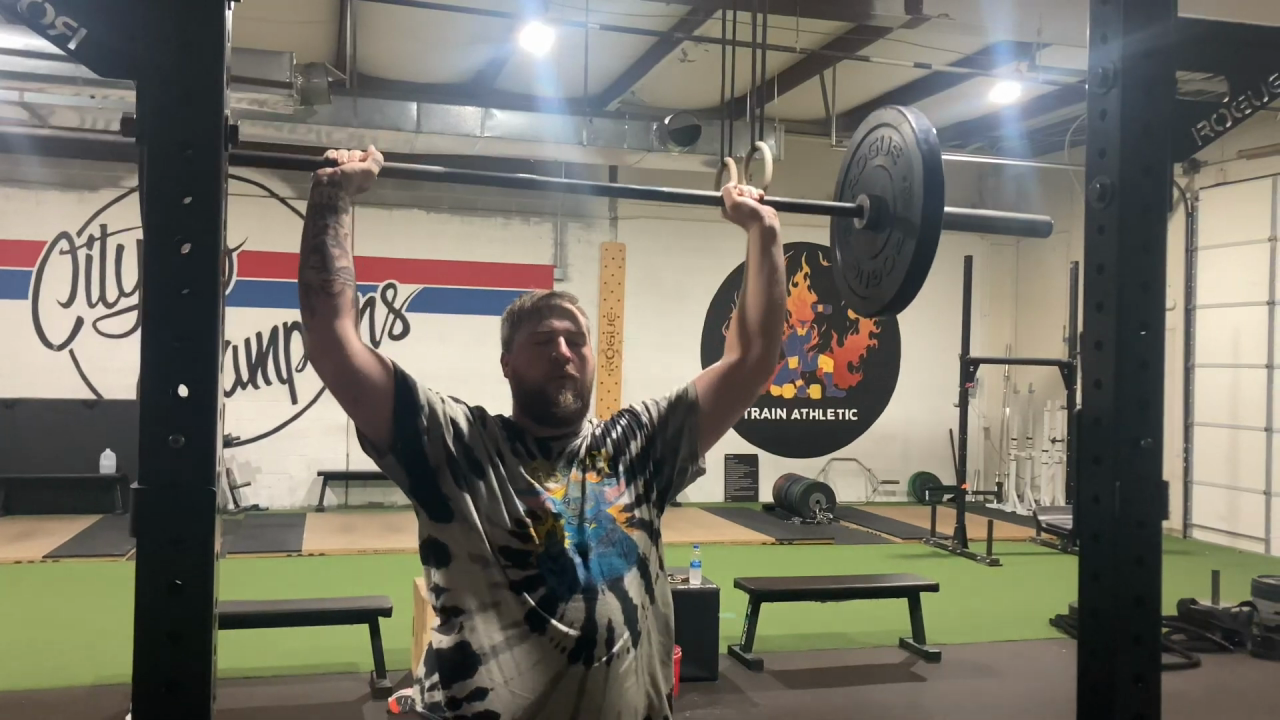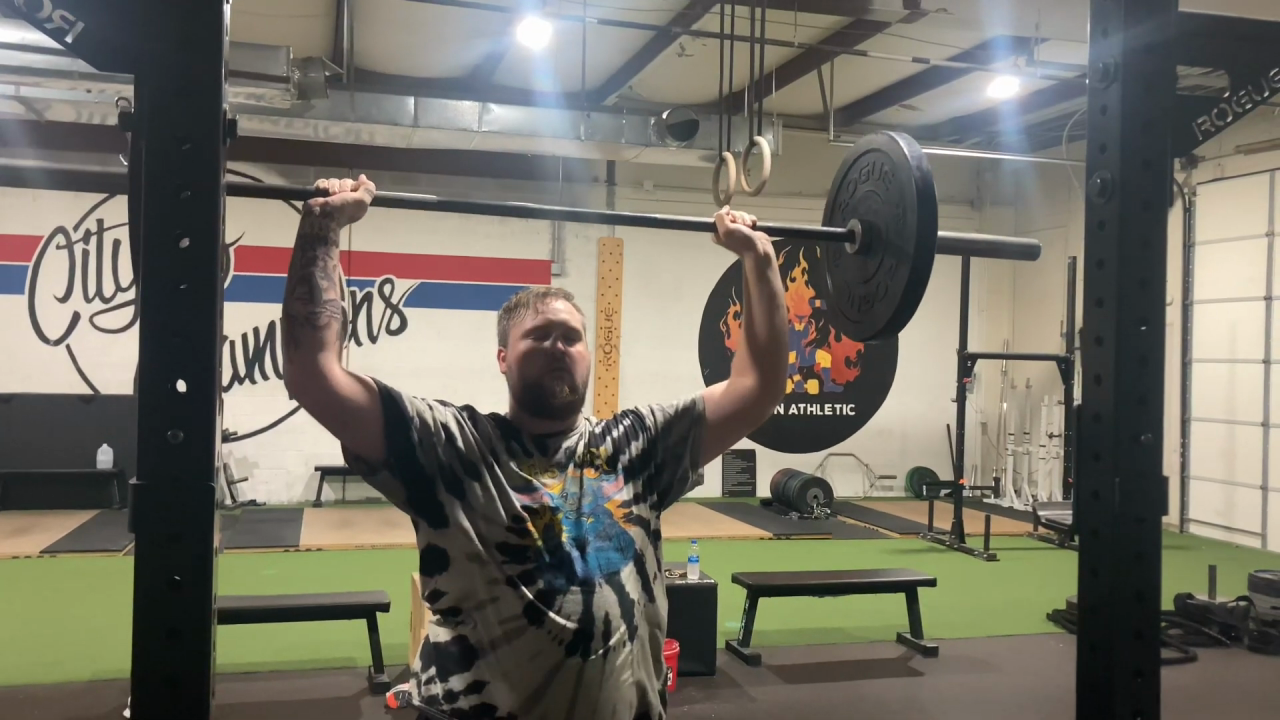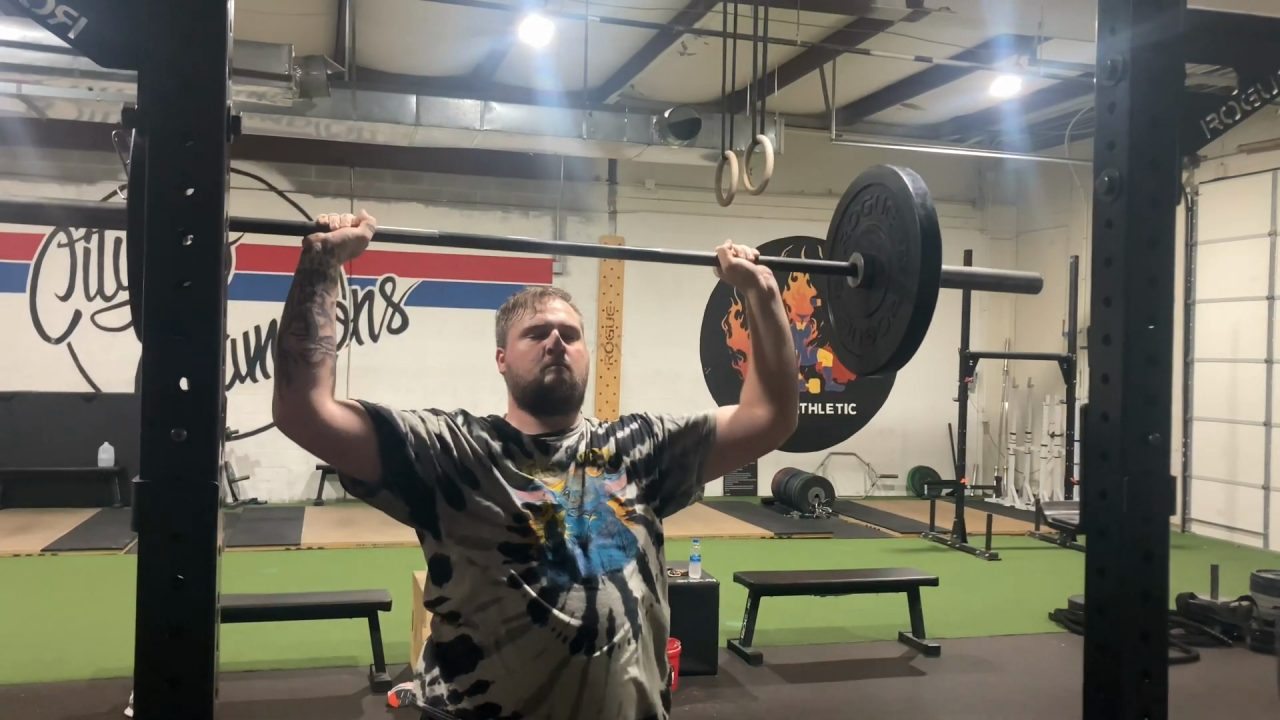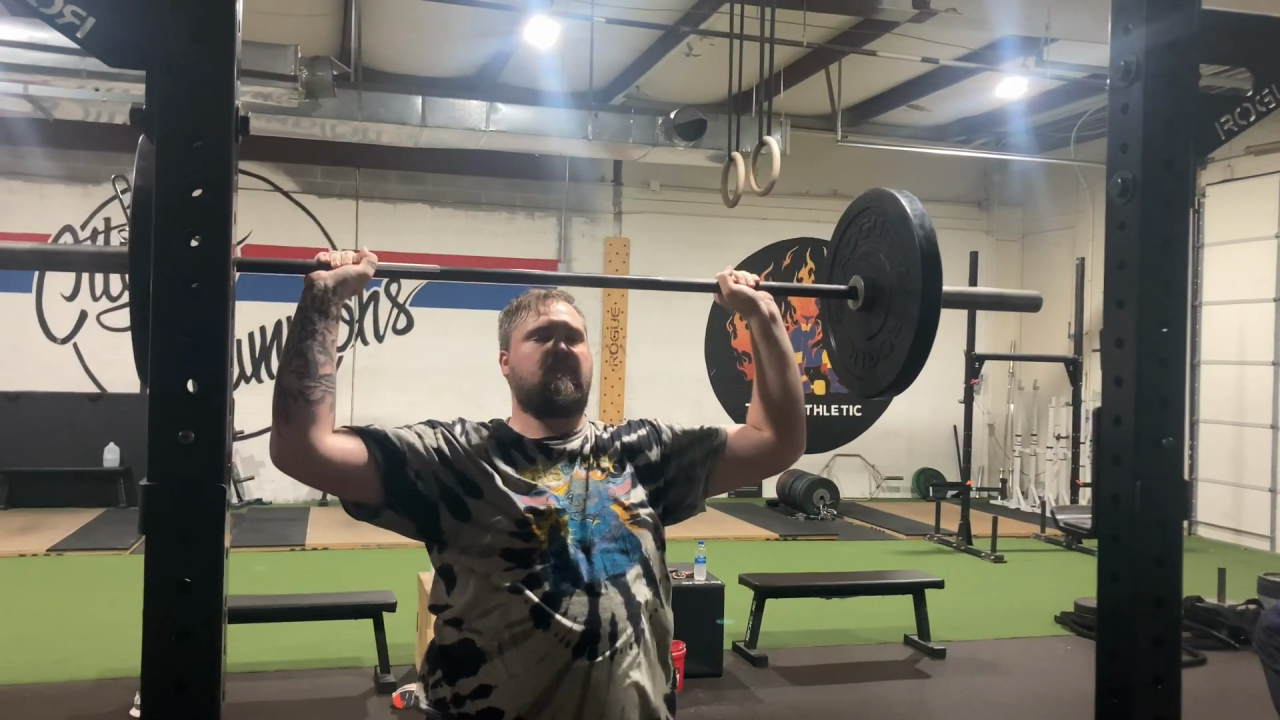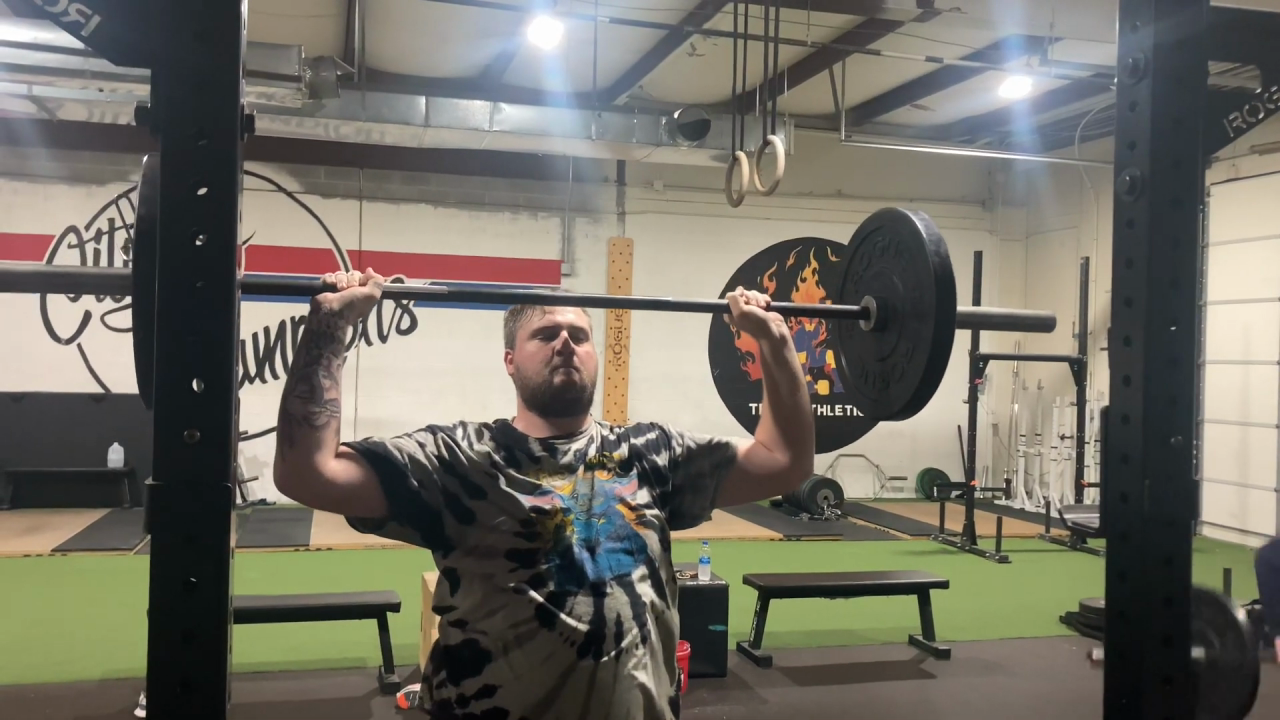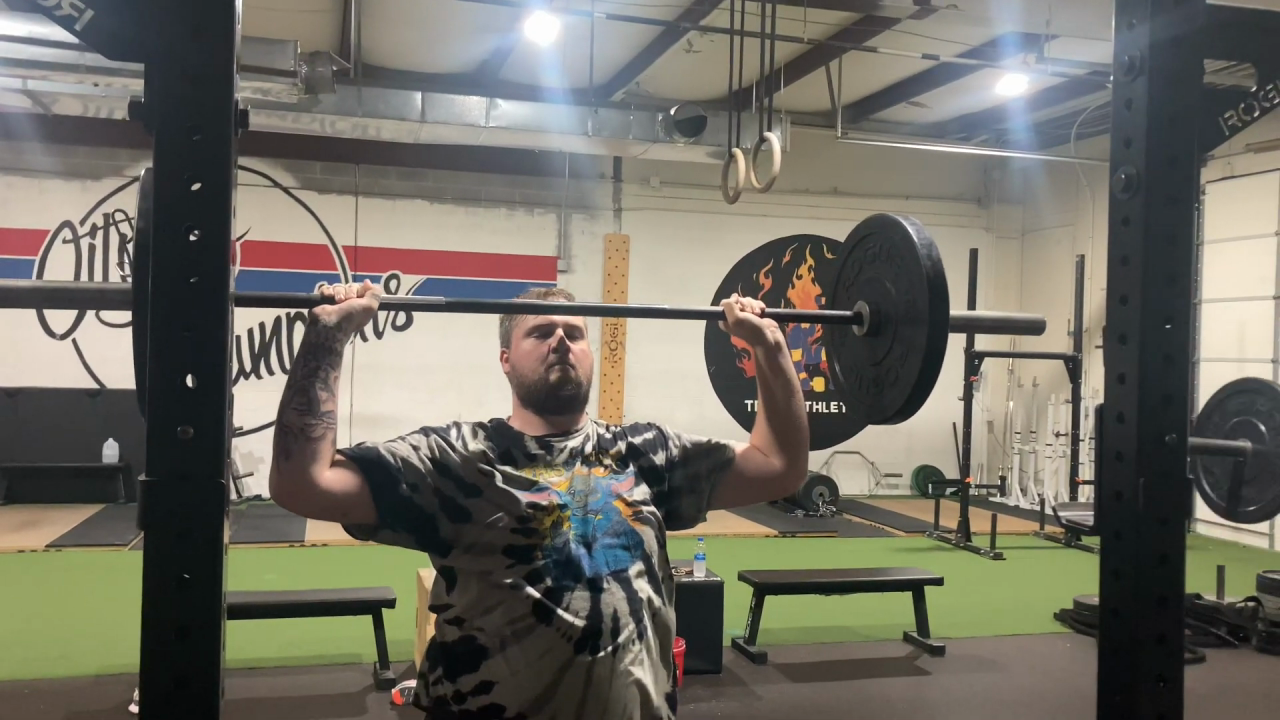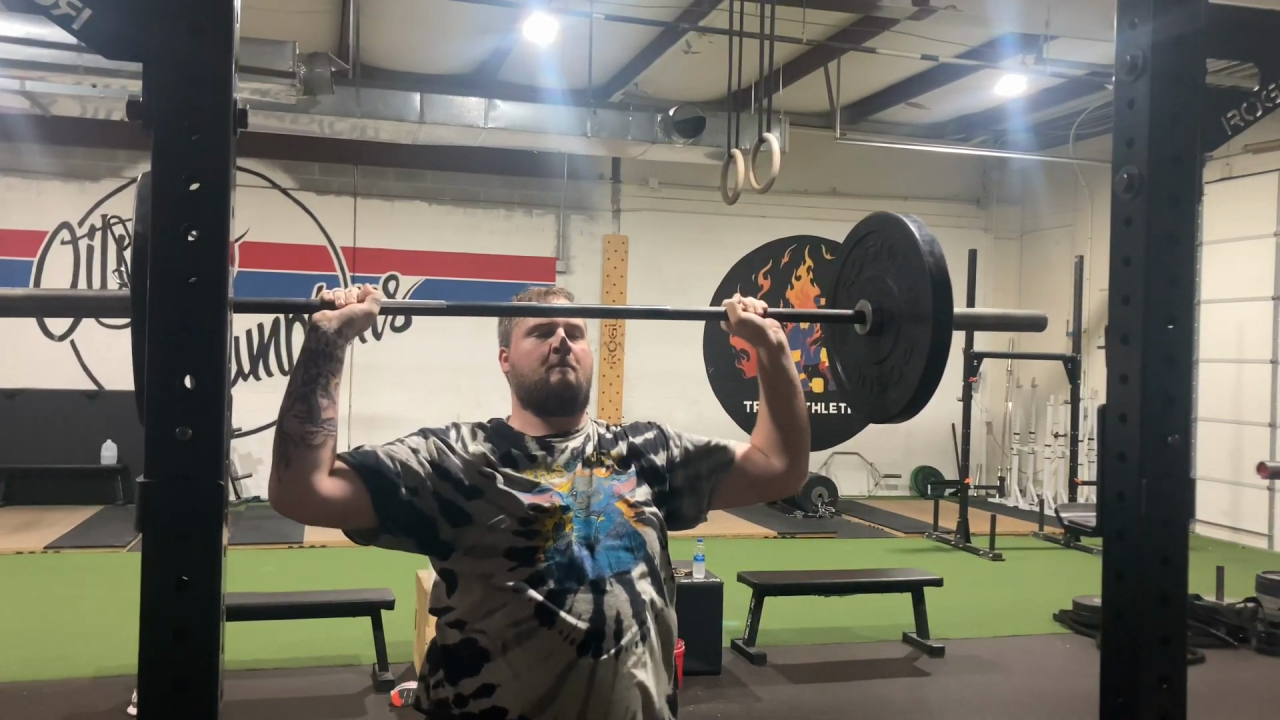
dt=0.7s
person 1, frame 1
left shoulder: (637, 447)
right shoulder: (457, 449)
left elbow: (750, 359)
right elbow: (332, 342)
left wrist: (762, 233)
right wrist: (333, 195)
person 1, frame 2
left shoulder: (635, 445)
right shoulder: (451, 447)
left elbow: (758, 387)
right elbow: (313, 376)
left wrist: (756, 258)
right wrist: (322, 227)
person 1, frame 3
left shoulder: (638, 448)
right shoulder: (450, 451)
left elbow: (770, 417)
right elbow: (303, 411)
left wrist: (761, 291)
right wrist: (321, 262)
person 1, frame 4
left shoulder: (644, 450)
right shoulder: (453, 456)
left elbow: (777, 441)
right elbow: (302, 448)
left wrist: (763, 316)
right wrist: (322, 300)
person 1, frame 5
left shoulder: (650, 454)
right shoulder: (459, 458)
left elbow: (785, 461)
right elbow: (306, 472)
left wrist: (774, 338)
right wrist: (329, 323)
person 1, frame 6
left shoulder: (645, 452)
right shoulder: (453, 458)
left elbow: (779, 467)
right elbow: (301, 484)
left wrist: (768, 346)
right wrist: (327, 335)
person 1, frame 7
left shoulder: (645, 451)
right shoulder: (454, 459)
left elbow: (780, 466)
right elbow: (301, 492)
left wrist: (771, 346)
right wrist: (327, 340)
